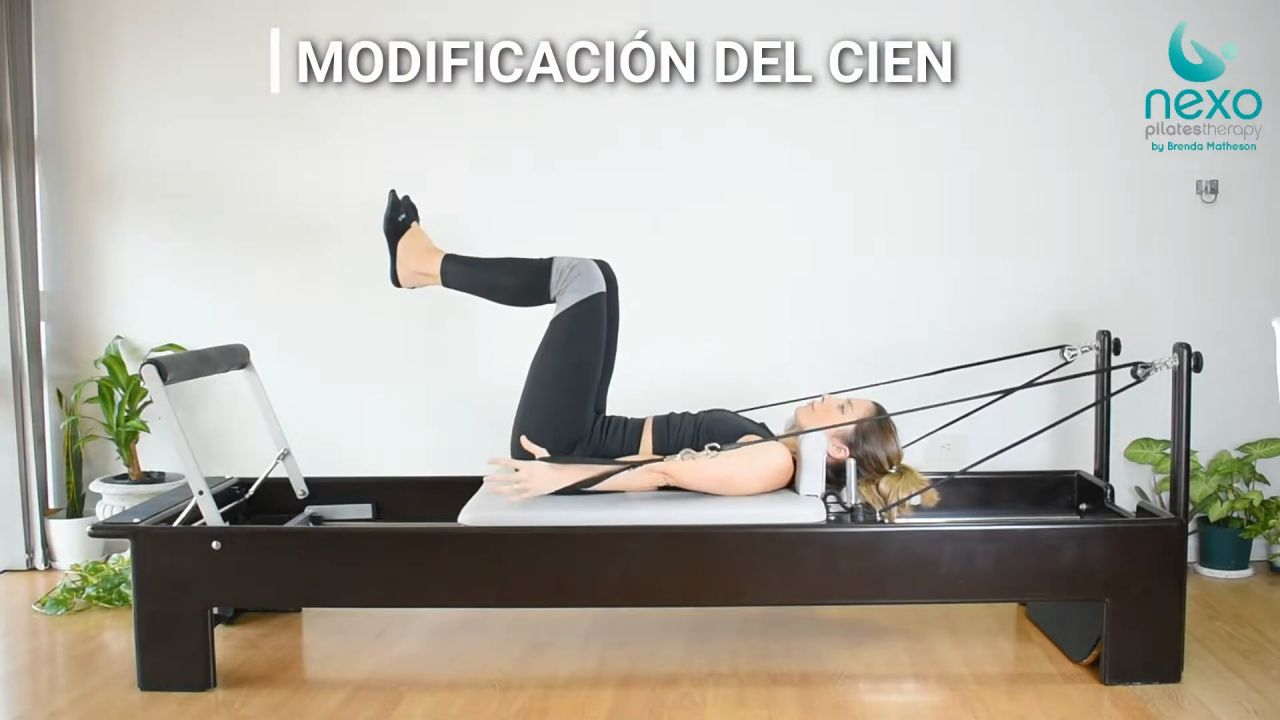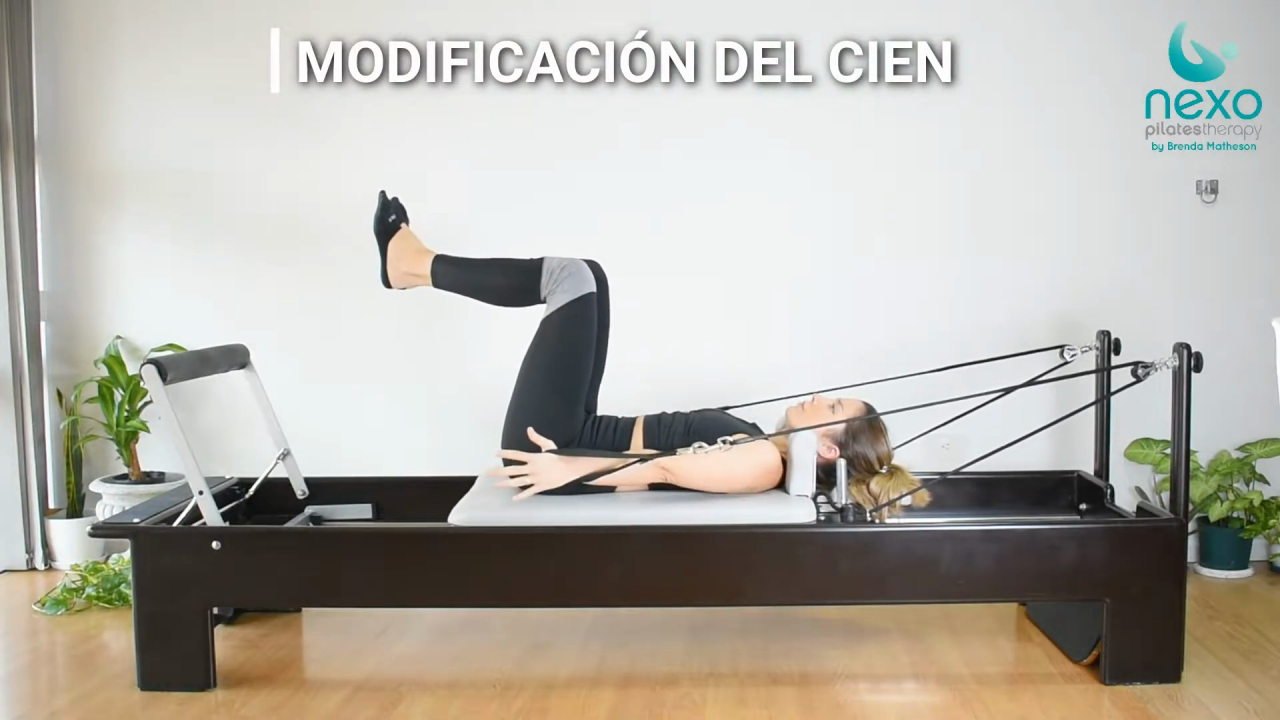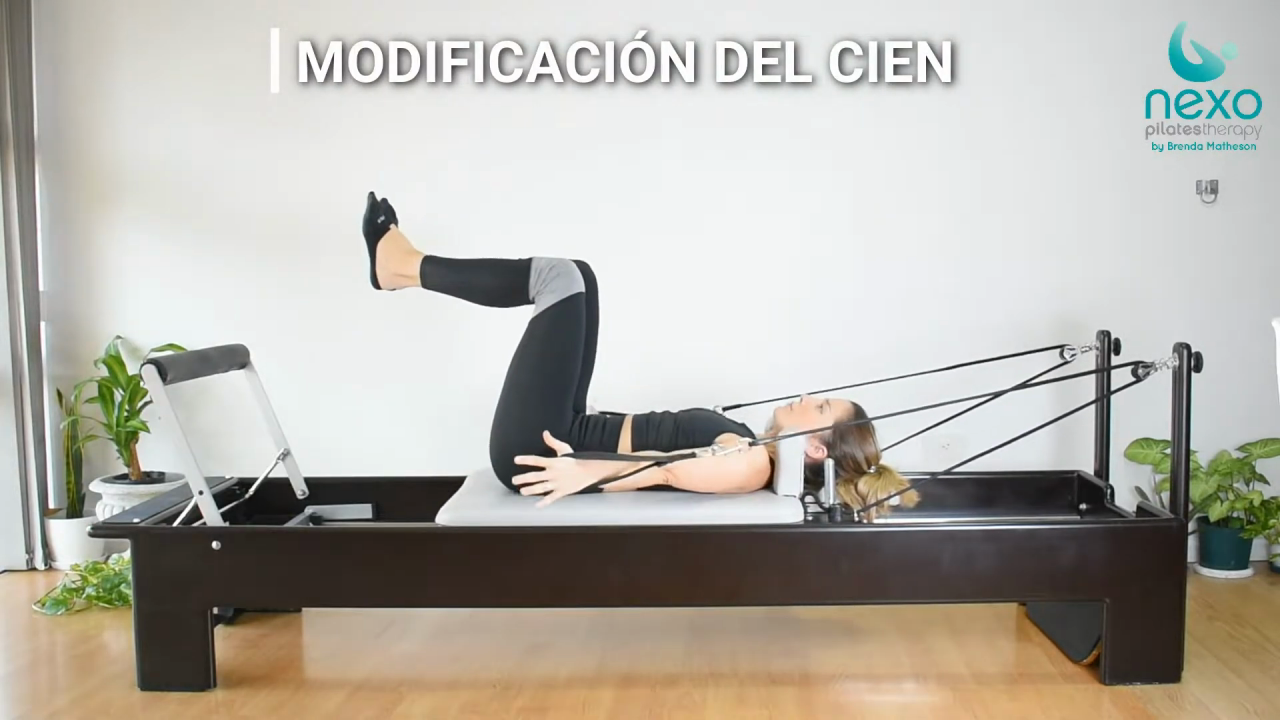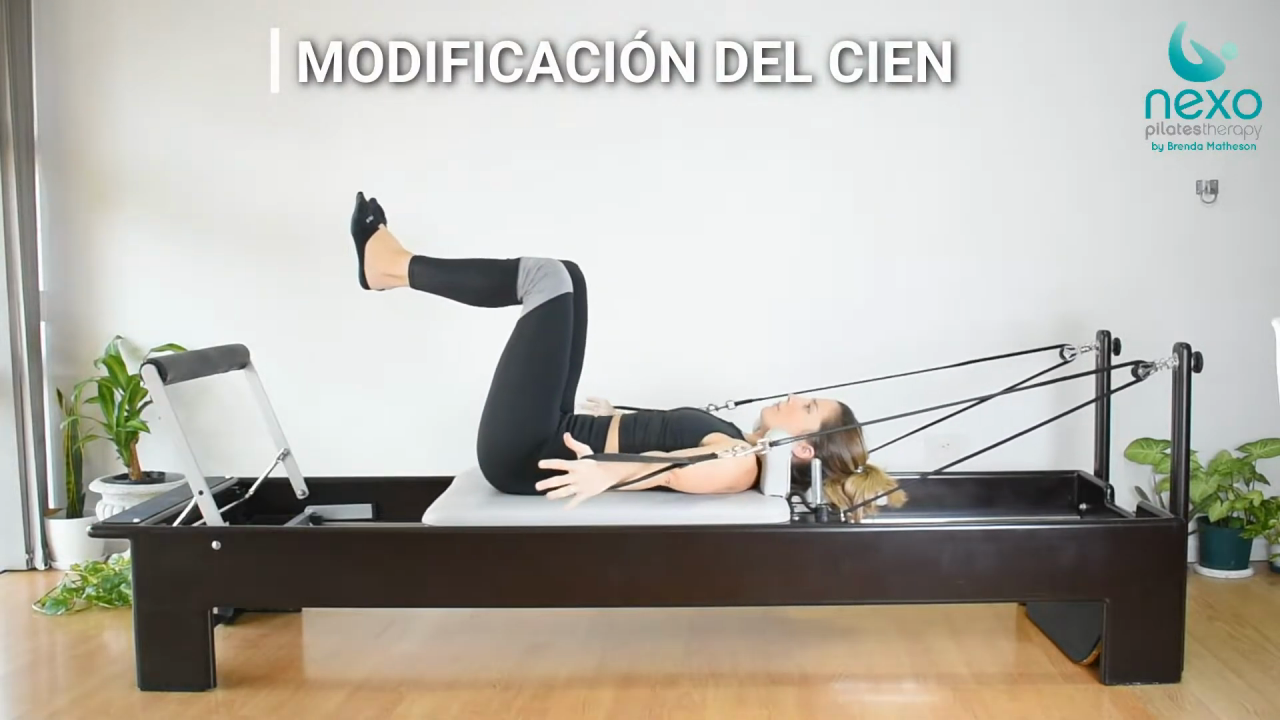
dt=0.2s
person 1, frame 1
left shoulder: (774, 465)
right shoulder: (768, 447)
left elbow: (667, 473)
left wrist: (563, 475)
left hip: (566, 451)
right hip: (589, 441)
left knee: (580, 278)
right knee: (593, 277)
left ankle: (428, 264)
right ankle: (427, 266)
person 1, frame 2
left shoulder: (764, 465)
right shoulder: (759, 446)
left elbow: (663, 468)
left wrist: (569, 468)
left hip: (560, 447)
right hip: (574, 442)
left knee: (570, 278)
right knee: (585, 276)
left ankle: (419, 266)
right ankle: (418, 268)
person 1, frame 3
left shoulder: (752, 466)
right shoulder: (748, 446)
left elbow: (662, 469)
left wrist: (584, 474)
left hip: (535, 446)
right hip: (564, 442)
left knee: (558, 278)
right knee: (574, 277)
left ankle: (409, 268)
right ankle: (409, 269)
person 1, frame 4
left shoulder: (739, 465)
right shoulder: (736, 443)
left elbow: (666, 468)
left wrist: (605, 474)
right wrist: (616, 410)
left hip: (526, 455)
right hip: (554, 442)
left knee: (547, 278)
right knee: (563, 277)
left ankle: (396, 266)
right ankle: (398, 269)
